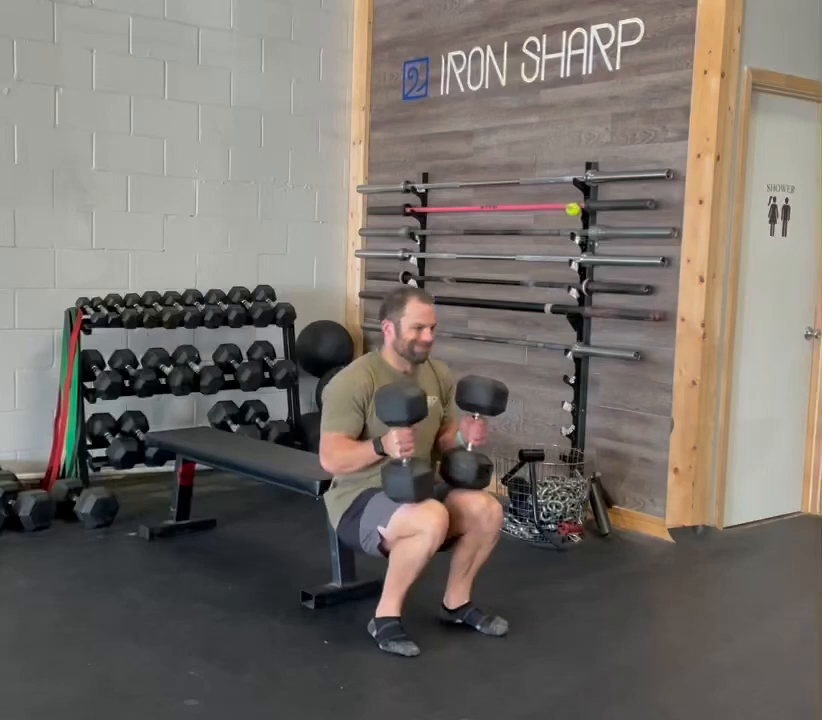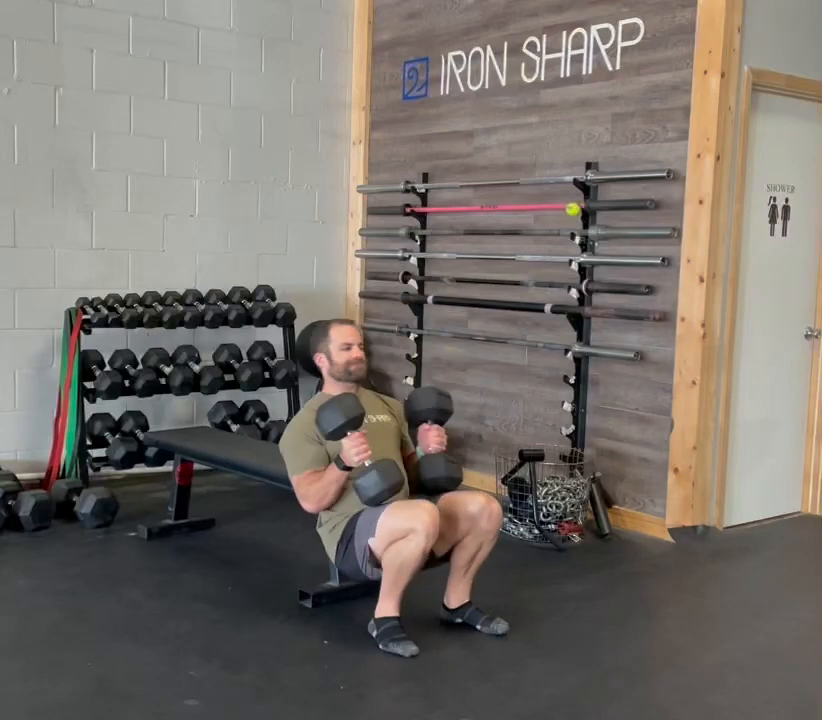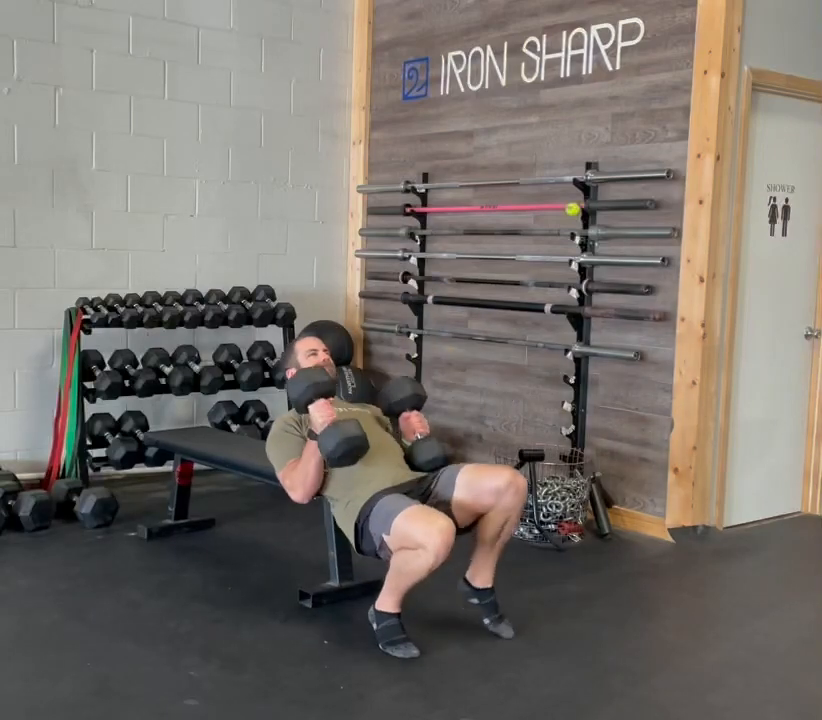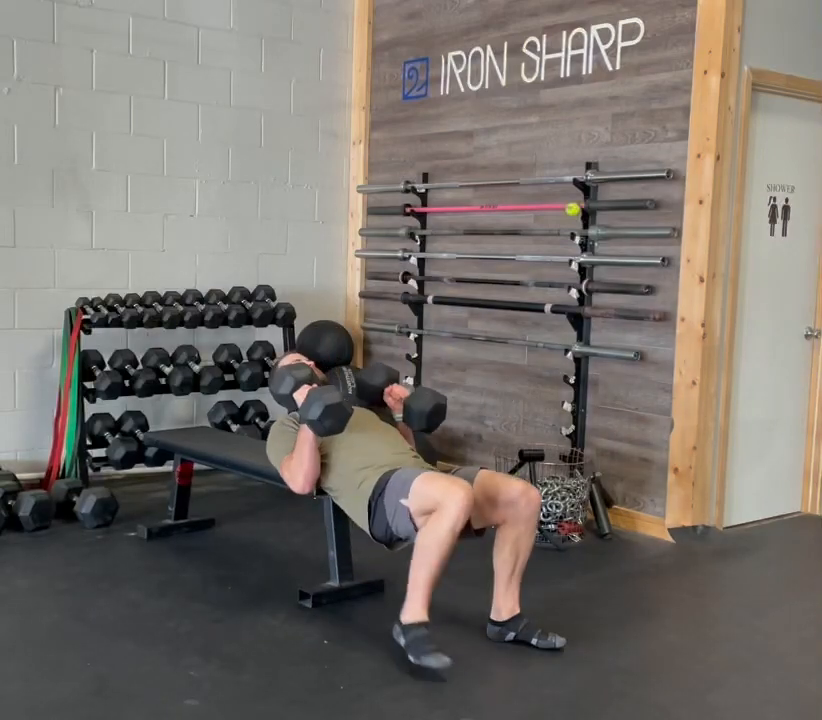
dt=0.4s
person 1, frame 1
left shoulder: (438, 375)
right shoulder: (355, 382)
left elbow: (440, 440)
right elbow: (330, 457)
left wrist: (464, 436)
right wrist: (381, 446)
right hip: (360, 502)
left knee: (487, 511)
right knee: (432, 521)
left ankle: (456, 603)
right ankle: (386, 616)
person 1, frame 2
left shoulder: (387, 405)
right shoulder: (306, 424)
right elbow: (311, 501)
left wrist: (426, 451)
right wrist: (344, 463)
left hip: (402, 522)
right hip: (351, 533)
left knee: (485, 509)
right knee: (424, 517)
left ankle: (457, 603)
right ankle: (385, 617)
person 1, frame 3
left shoulder: (366, 409)
right shoulder: (288, 426)
right elbow: (300, 492)
left wrist: (412, 437)
right wrist: (317, 434)
left hip: (419, 485)
right hip: (369, 505)
left knee: (510, 485)
right knee: (438, 534)
left ankle: (479, 583)
right ankle: (386, 609)
person 1, frame 4
left shoulder: (358, 412)
right shoulder: (287, 426)
right elbow: (302, 483)
left wrist: (400, 413)
left hip: (424, 477)
right hip: (381, 491)
left knee: (523, 498)
right knee: (456, 497)
left ankle: (505, 616)
right ankle: (412, 619)
